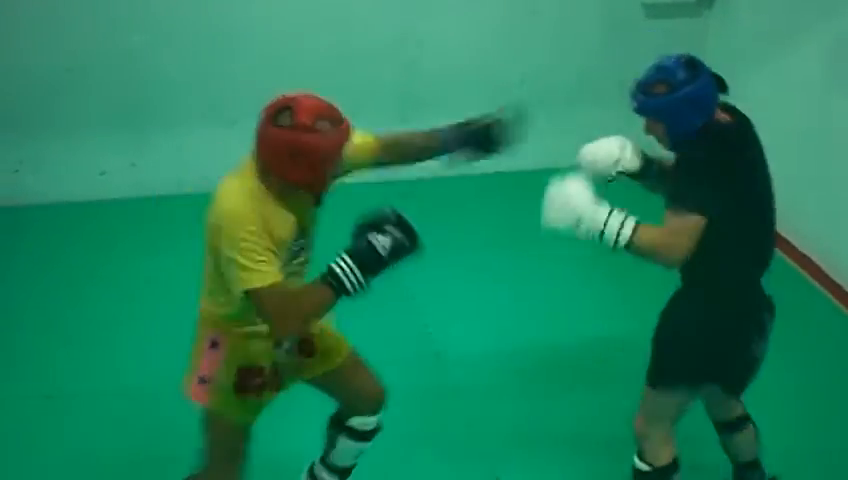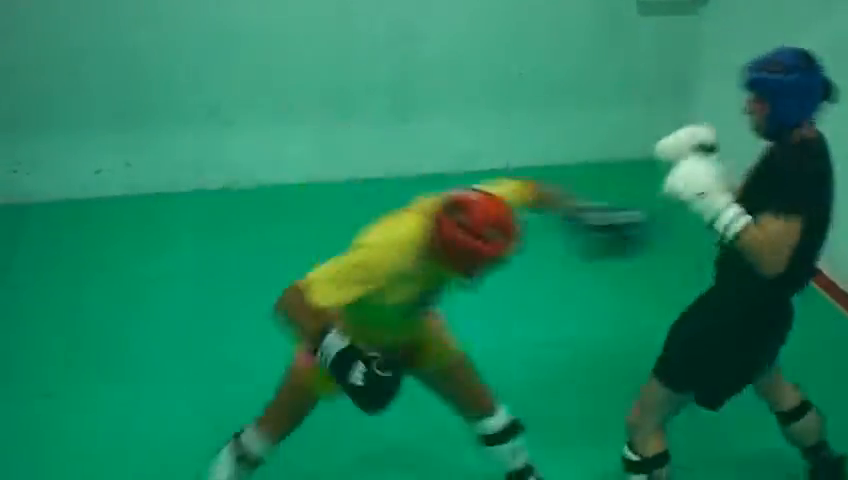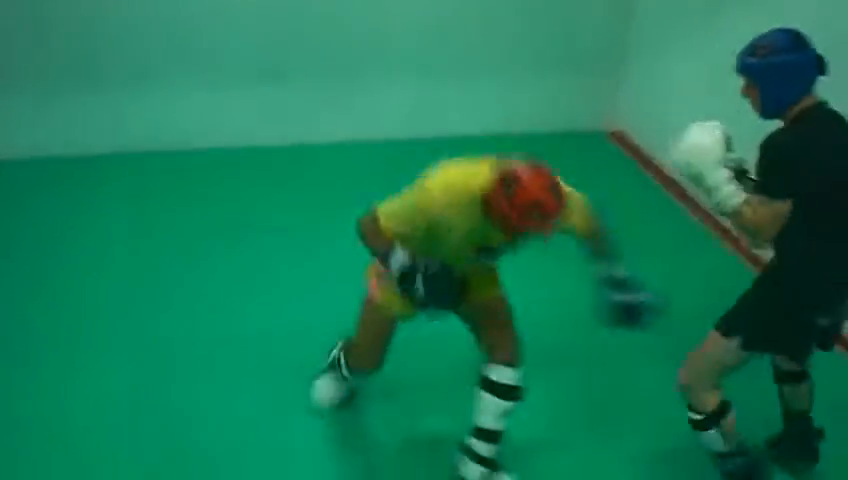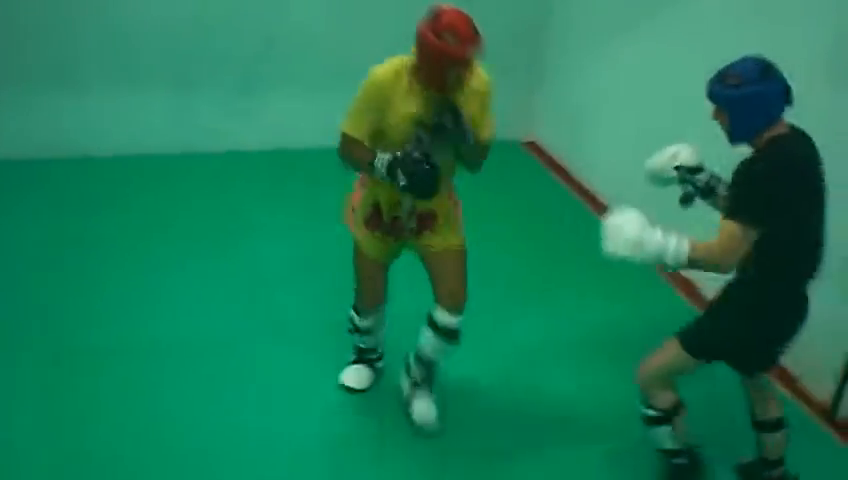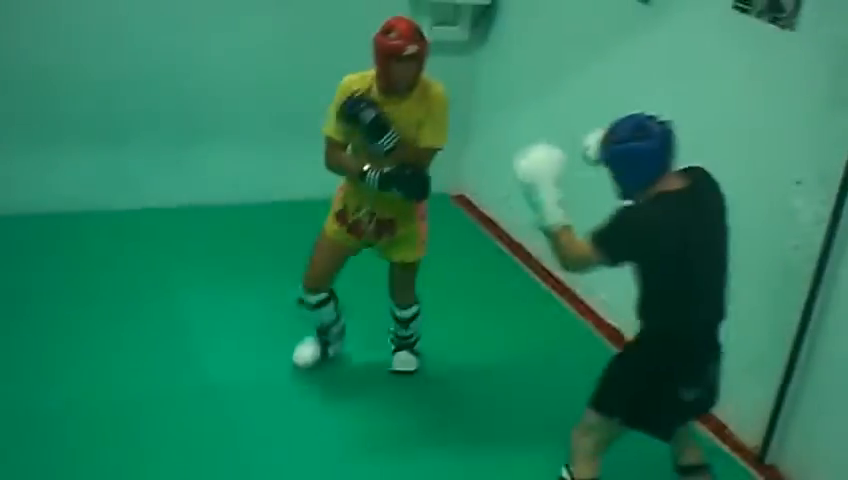
dt=0.3s
person 1, frame 1
left shoulder: (708, 155)
right shoulder: (727, 124)
left elbow: (673, 248)
left wrist: (595, 218)
right wrist: (645, 166)
left hip: (716, 305)
right hip: (739, 297)
left knee: (652, 423)
right knee: (720, 391)
person 1, frame 2
left shoulder: (790, 163)
right shoulder: (803, 149)
left elbow: (770, 258)
right elbow: (750, 207)
left wrist: (714, 204)
right wrist: (706, 168)
left hip: (738, 311)
right hip: (761, 306)
left knee: (645, 417)
right knee: (768, 378)
person 1, frame 3
left shoulder: (790, 143)
left elbow: (764, 230)
left wrist: (713, 175)
right wrist: (732, 170)
left hip: (799, 282)
left knee: (695, 377)
right knee: (786, 348)
right ankle: (799, 440)
person 1, frame 4
left shoulder: (764, 169)
right shoulder: (795, 145)
left elbow: (726, 255)
left wrist: (653, 244)
right wrist: (701, 181)
left hip: (759, 300)
right hip: (784, 296)
left knee: (652, 376)
right knee: (754, 376)
person 1, frame 5
left shoulder: (639, 223)
right shoulder: (702, 184)
left elbow: (575, 257)
left wrist: (543, 191)
right wrist: (611, 157)
left hip: (661, 354)
right hip: (703, 352)
left knee: (587, 442)
right knee: (677, 431)
person 2, frame 1
left shoulder: (300, 159)
right shoulder: (238, 210)
left elbow: (387, 149)
right elbow: (284, 315)
left wrist: (460, 135)
right wrist: (355, 264)
left hip: (297, 320)
right hip: (239, 338)
left knee: (368, 396)
person 2, frame 2
left shoulder: (465, 214)
right shoulder: (385, 252)
left elbow: (530, 193)
right elbow: (291, 304)
left wrist: (587, 216)
right wrist: (341, 358)
left hip: (410, 325)
right hip: (347, 336)
left knee: (479, 402)
right knee: (277, 426)
person 2, frame 3
left shoulder: (547, 196)
right shoulder: (444, 193)
left elbow: (589, 227)
right elbow: (370, 225)
left wrist: (617, 278)
right wrist: (407, 271)
left hip: (471, 270)
right hip: (416, 266)
left knee: (506, 353)
right knee: (366, 362)
right ankle: (345, 363)
person 2, frame 4
left shoulder: (477, 86)
right shoulder: (384, 80)
left elbow: (478, 158)
right elbow: (348, 150)
left wrist: (460, 141)
right wrist: (392, 166)
left hip: (434, 204)
right hip: (381, 199)
left knee: (453, 303)
right knee: (368, 300)
left ankle: (421, 375)
right ankle: (366, 356)
person 2, frame 5
left shoulder: (433, 96)
right shoulder: (352, 88)
left elbow: (418, 164)
right elbow: (333, 156)
left wrist: (380, 132)
right wrist: (377, 177)
left hip: (403, 208)
right hip: (355, 201)
left knee: (403, 292)
right knee: (314, 283)
left ankle: (407, 342)
right ankle: (326, 335)
